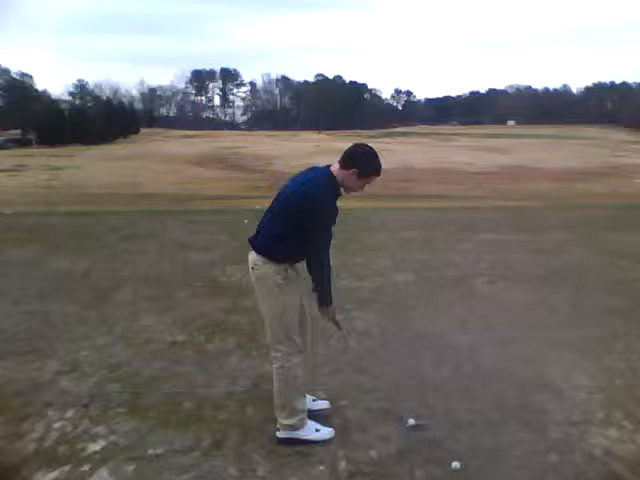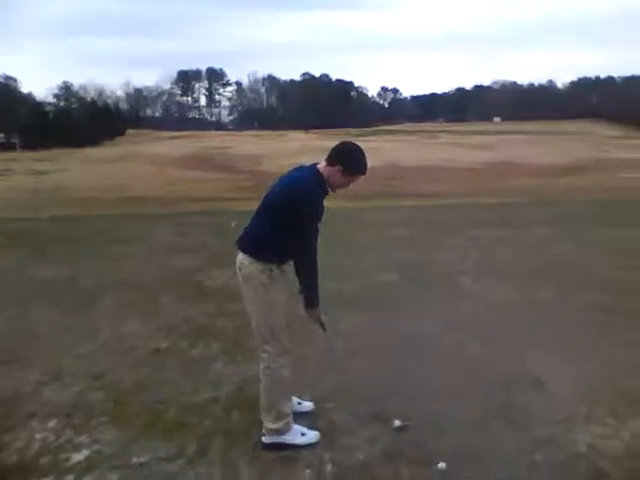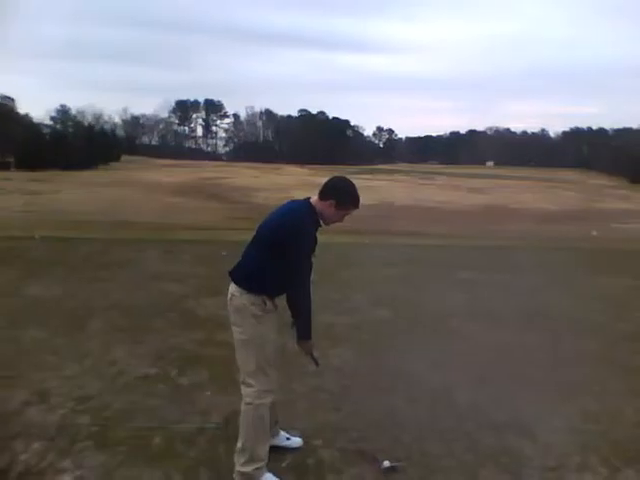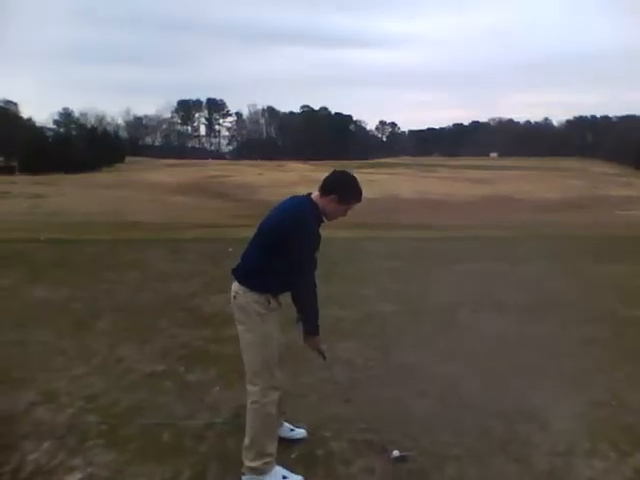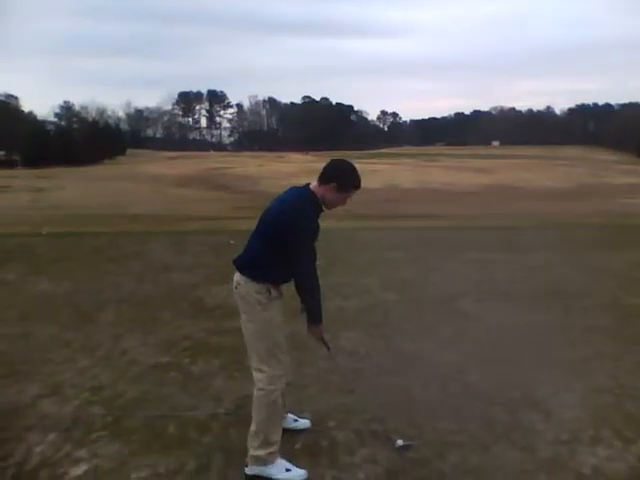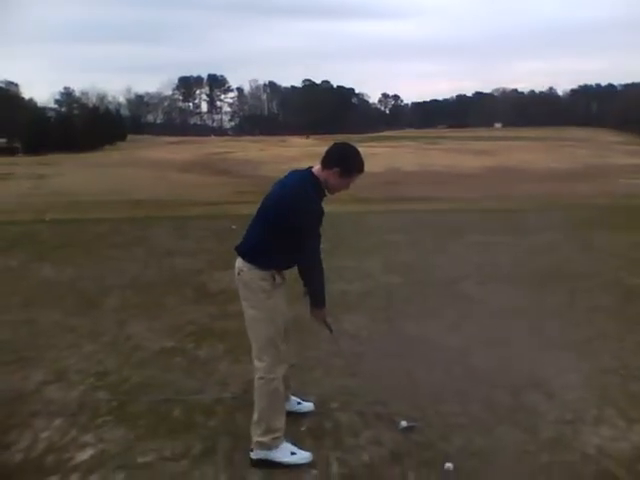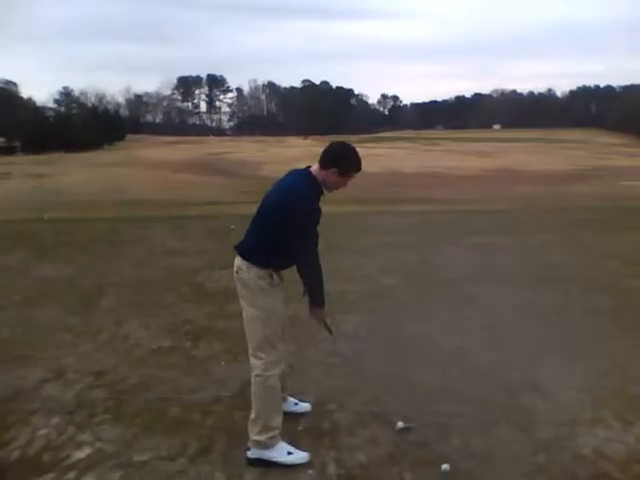
dt=0.3s
person 1, frame 1
left shoulder: (317, 177)
right shoulder: (320, 195)
right elbow: (319, 252)
left wrist: (317, 290)
right wrist: (325, 299)
left hip: (286, 260)
right hip: (272, 267)
left knee: (305, 332)
right knee: (288, 347)
left ankle: (296, 396)
right ankle: (291, 424)
person 1, frame 2
left shoulder: (304, 177)
right shoulder: (307, 193)
left elbow: (299, 245)
right elbow: (306, 250)
left wrist: (305, 290)
right wrist: (311, 301)
left hip: (268, 260)
right hip: (259, 266)
left knee: (278, 339)
right knee: (275, 347)
left ankle: (279, 398)
right ankle: (277, 428)
person 1, frame 3
left shoulder: (297, 211)
right shoulder: (301, 227)
right elbow: (299, 283)
left wrist: (297, 321)
right wrist: (304, 334)
left hip: (254, 294)
right hip: (251, 300)
left knee: (265, 375)
right knee: (258, 385)
left ankle: (268, 431)
person 1, frame 4
left shoulder: (298, 207)
right shoulder: (303, 223)
right elbow: (304, 280)
left wrist: (302, 313)
right wrist: (311, 329)
left hip: (257, 291)
right hip: (255, 298)
left knee: (269, 370)
right knee: (263, 382)
left ankle: (273, 423)
person 1, frame 5
left shoulder: (298, 198)
right shoulder: (301, 213)
left elbow: (298, 264)
right elbow: (305, 269)
left wrist: (307, 305)
right wrist: (314, 318)
left hip: (260, 282)
right hip: (257, 288)
left knee: (274, 357)
right knee: (271, 370)
left ankle: (275, 414)
person 1, frame 6
left shoulder: (300, 181)
right shoulder: (305, 199)
right elbow: (309, 254)
left wrist: (310, 289)
right wrist: (317, 301)
left hip: (262, 267)
right hip: (260, 274)
left knee: (277, 343)
right knee: (270, 357)
left ankle: (280, 398)
right ankle: (266, 444)
person 1, frame 7
left shoulder: (298, 180)
right shoulder: (302, 198)
left elbow: (299, 248)
right elbow: (306, 253)
left wrist: (309, 288)
right wrist: (317, 301)
left hip: (260, 266)
right hip: (258, 273)
left knee: (275, 342)
right knee: (267, 356)
left ankle: (276, 398)
right ankle: (263, 443)
